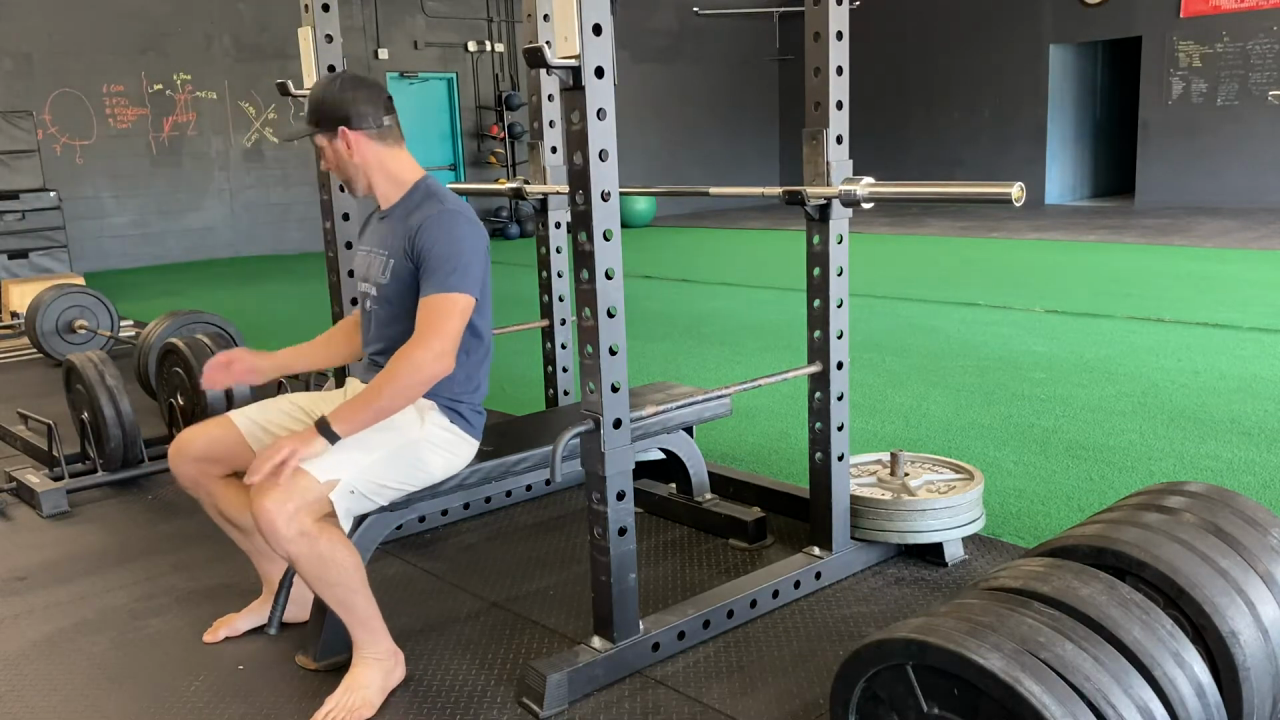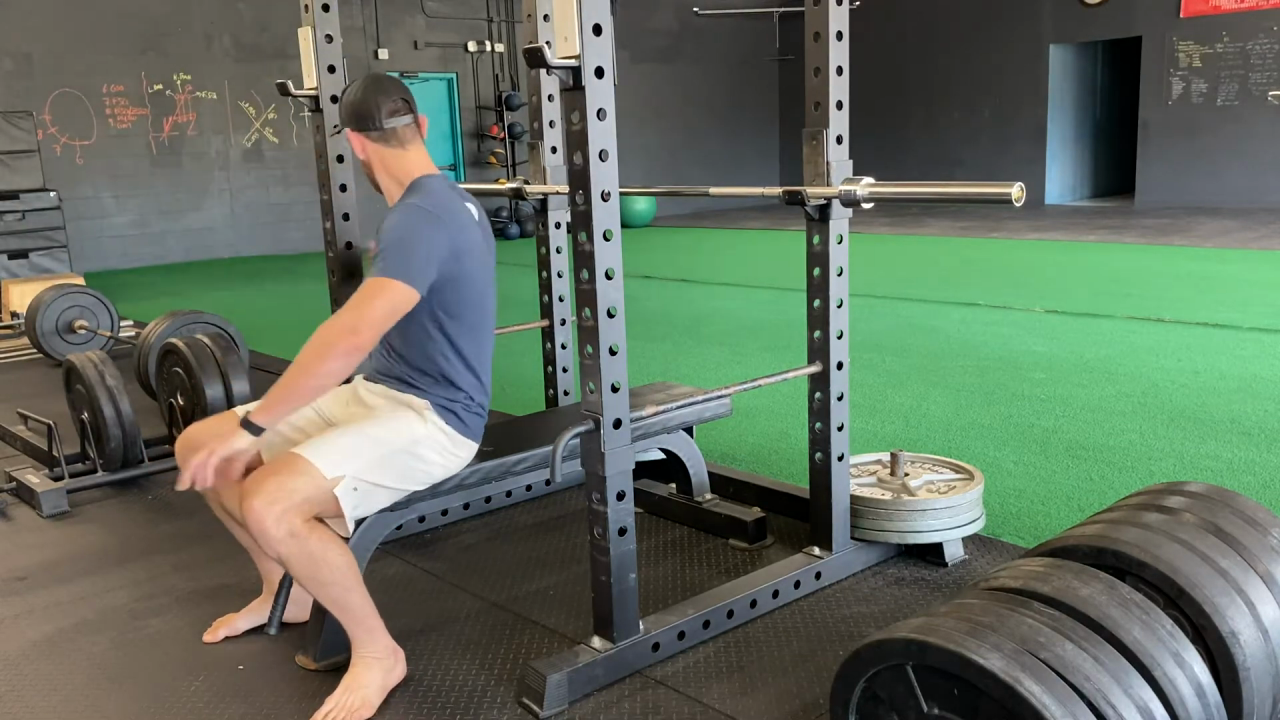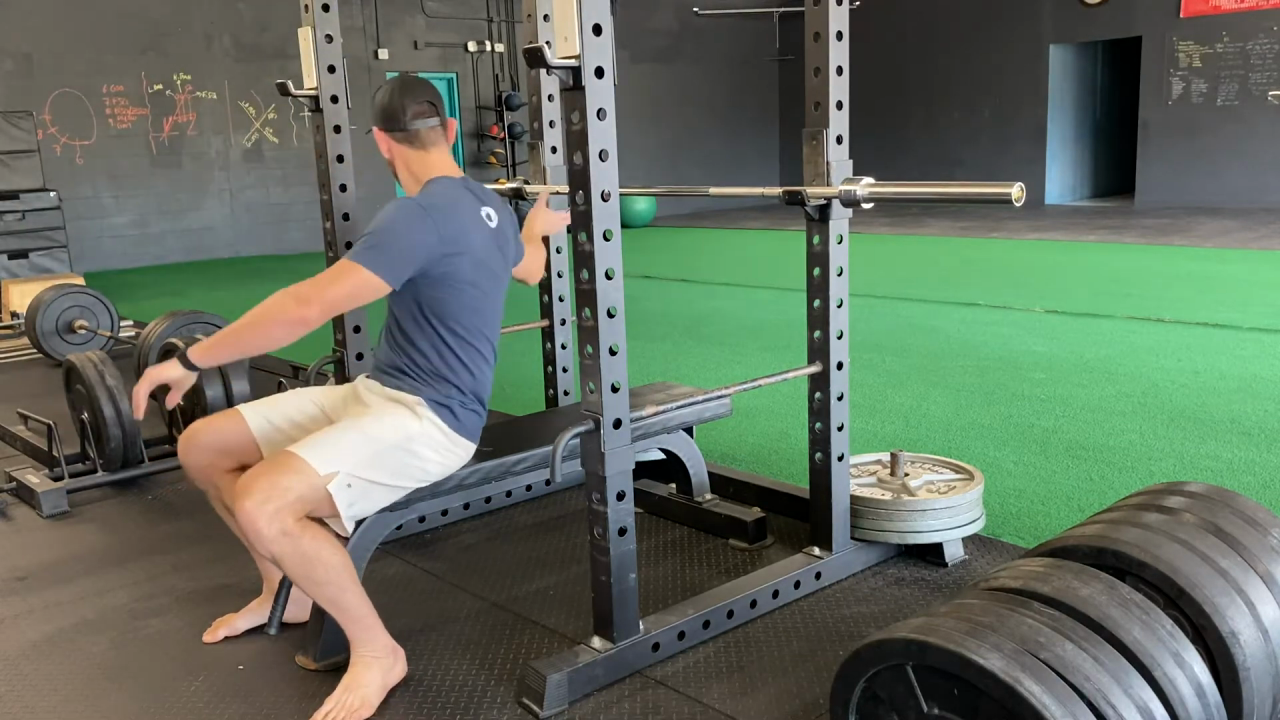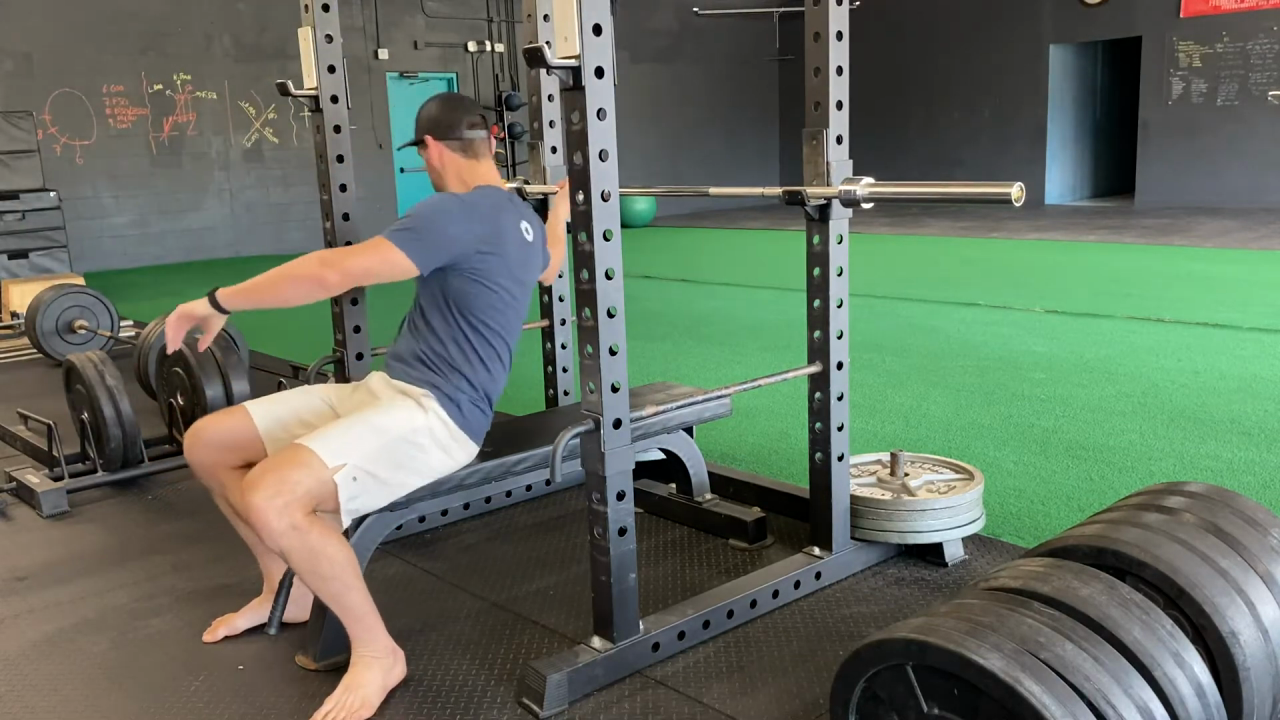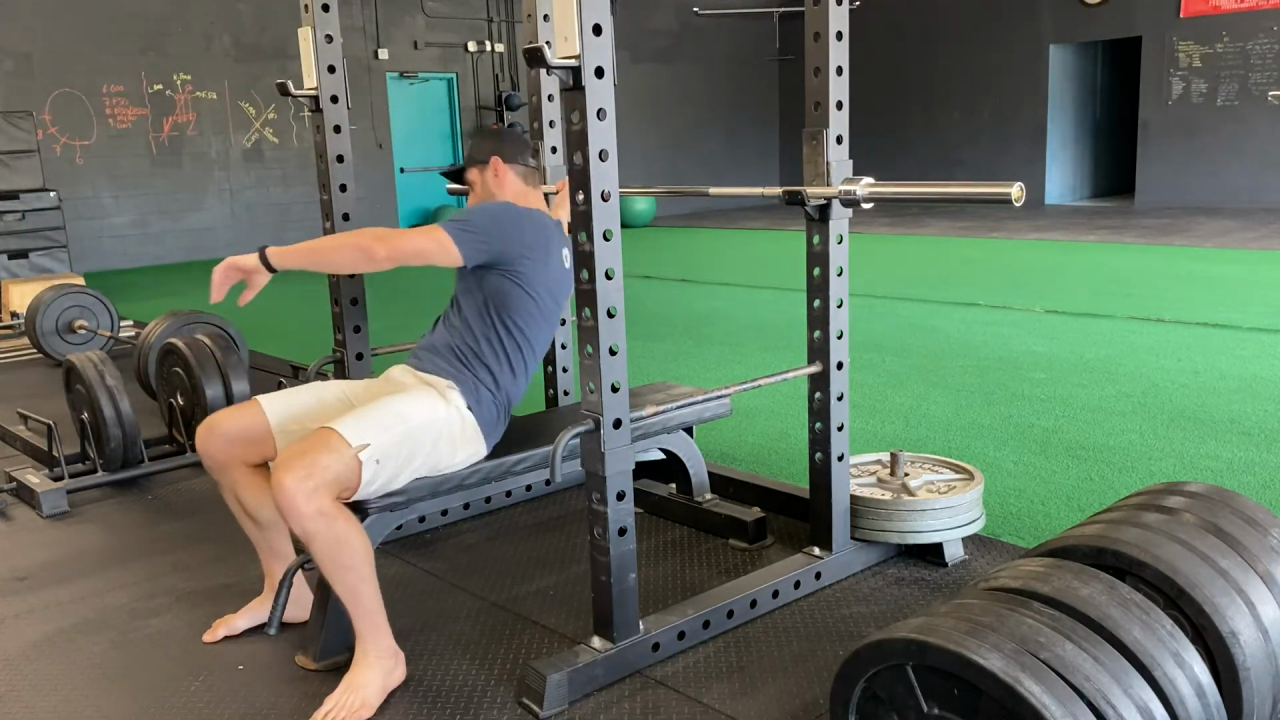
dt=0.3s
person 1, frame 1
left shoulder: (443, 222)
right shoulder: (382, 219)
left elbow: (433, 356)
left wrist: (327, 432)
right wrist: (269, 364)
left hip: (432, 418)
right hip: (371, 396)
left knee: (277, 503)
right knee: (191, 453)
left ankle: (377, 653)
right ankle: (285, 588)
person 1, frame 2
left shoulder: (420, 217)
right shoulder: (450, 202)
left elbow: (352, 336)
left wrist: (252, 426)
left hip: (430, 418)
right hip: (376, 394)
left knee: (268, 505)
right knee: (195, 449)
left ankle: (376, 652)
right ankle: (285, 588)
person 1, frame 3
left shoulder: (421, 215)
right shoulder: (489, 207)
left elbow: (310, 305)
right elbow: (530, 268)
left wrist: (194, 359)
right wrist: (543, 222)
left hip: (428, 420)
right hip: (377, 394)
left knee: (260, 505)
right knee: (201, 447)
left ankle: (376, 651)
right ankle: (285, 588)
person 1, frame 4
left shoulder: (457, 213)
right shoulder: (523, 221)
left elbow: (336, 271)
right elbow: (549, 267)
left wrist: (218, 301)
right wrist: (563, 204)
left hip: (434, 416)
right hip: (386, 388)
left knee: (269, 498)
right knee: (207, 443)
left ankle: (377, 652)
right ankle: (286, 588)
person 1, frame 5
left shoulder: (510, 222)
right shoulder: (549, 242)
left elbow: (383, 249)
left wrist: (269, 259)
right wrist: (562, 209)
left hip: (450, 407)
right hip: (404, 383)
left knee: (298, 482)
right knee: (219, 437)
left ankle: (379, 653)
right ankle: (285, 588)
